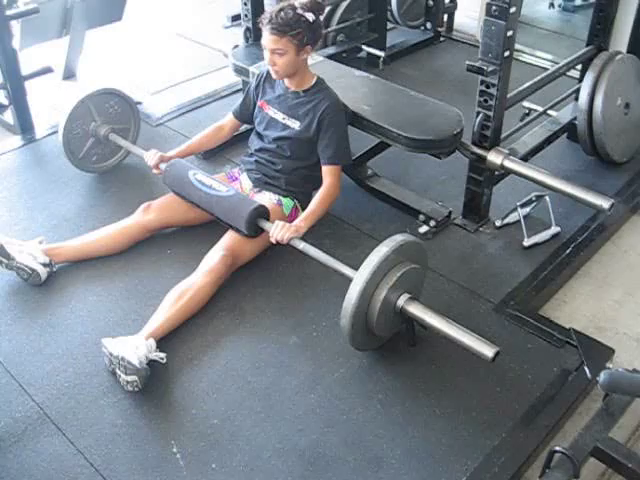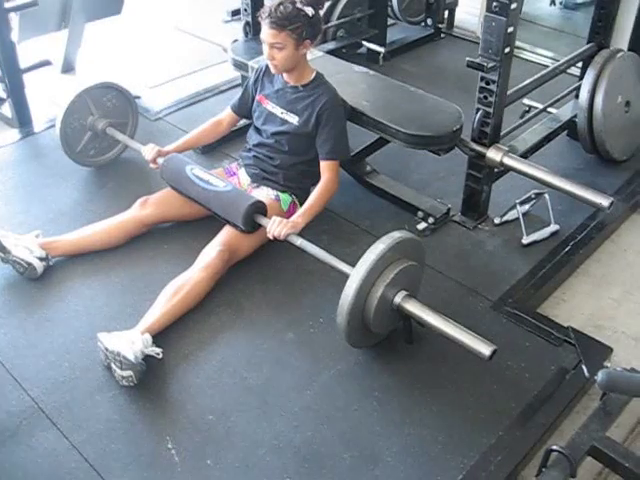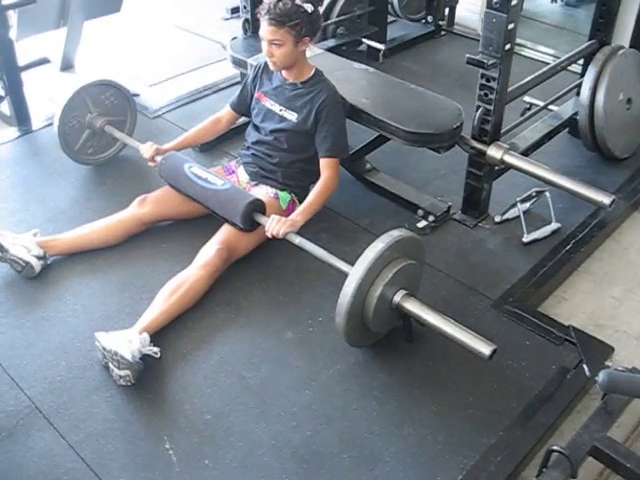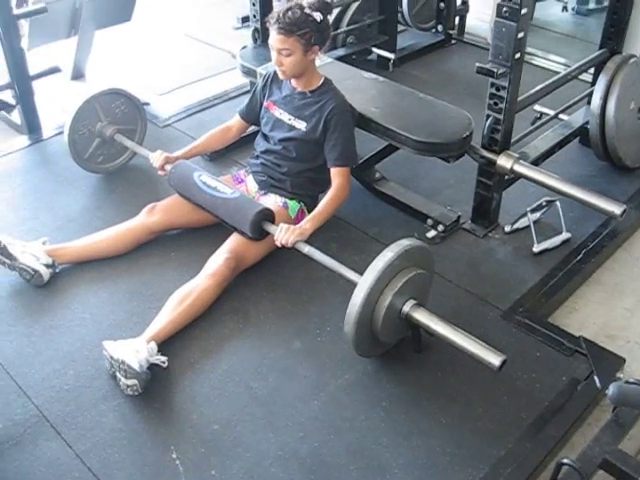
dt=0.2s
person 1, frame 1
left shoulder: (326, 107)
right shoulder: (265, 81)
left elbow: (331, 182)
right elbow: (226, 127)
left wrist: (300, 225)
right wrist: (171, 155)
left hip: (280, 198)
right hip: (242, 177)
left knee: (220, 259)
right knee: (149, 213)
left ankle: (141, 345)
right ankle: (42, 256)
person 1, frame 2
left shoulder: (325, 102)
right shoulder: (264, 75)
left elbow: (329, 177)
right elbow: (224, 121)
left wrist: (298, 220)
right wrist: (169, 150)
left hip: (278, 193)
right hip: (240, 171)
left knee: (217, 254)
right knee: (147, 207)
left ankle: (137, 341)
right ankle: (39, 250)
person 1, frame 3
left shoulder: (324, 99)
right shoulder: (264, 71)
left elbow: (329, 175)
right elbow: (224, 119)
left wrist: (297, 219)
right wrist: (168, 148)
left hip: (278, 191)
right hip: (240, 169)
left knee: (216, 253)
right knee: (145, 205)
left ankle: (135, 339)
right ankle: (36, 248)
person 1, frame 4
left shoulder: (333, 108)
right shoulder: (272, 81)
left elbow: (340, 184)
right elbow: (233, 129)
left wrist: (305, 228)
right wrist: (176, 156)
left hip: (287, 200)
right hip: (248, 179)
left knee: (225, 262)
right knee: (153, 215)
left ankle: (142, 349)
right ankle: (45, 258)
